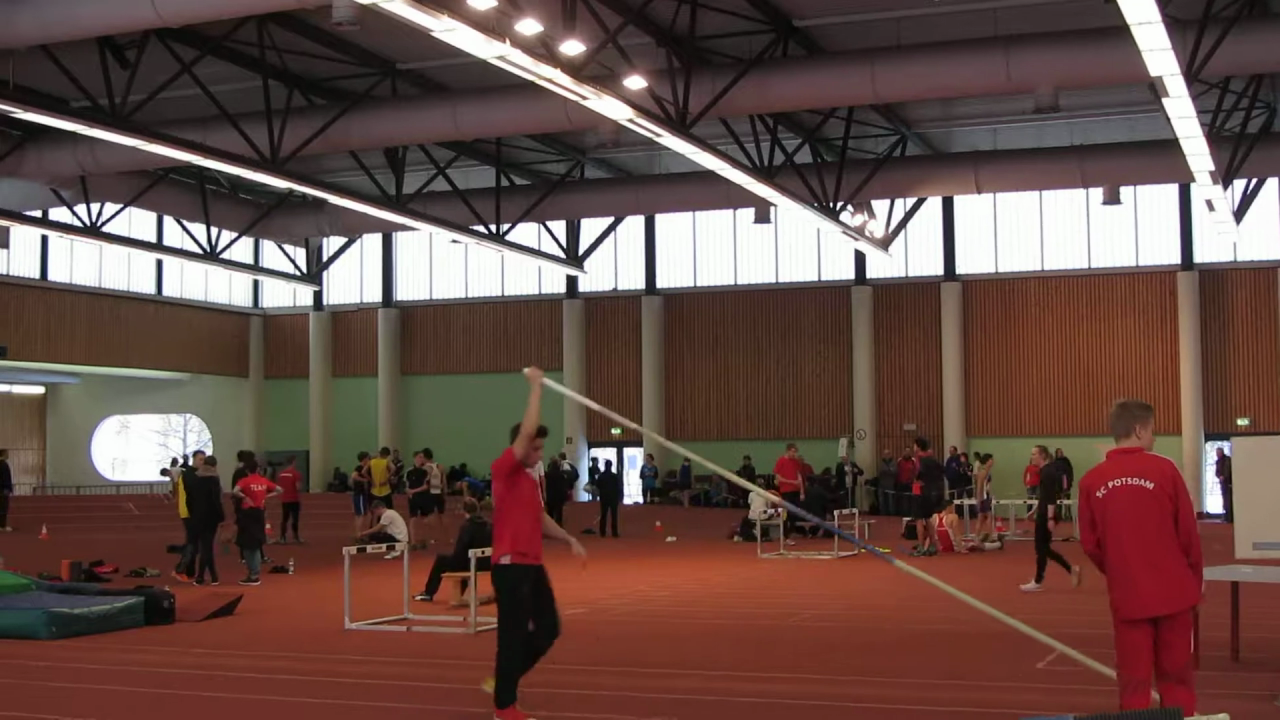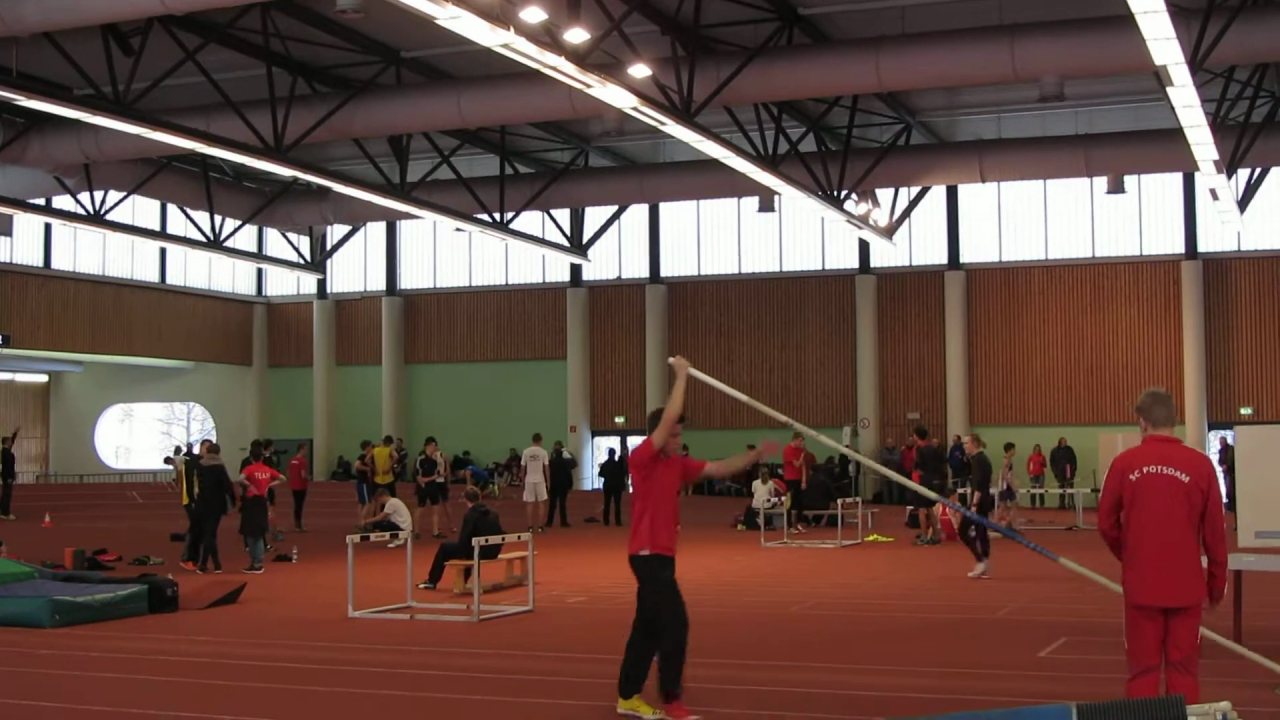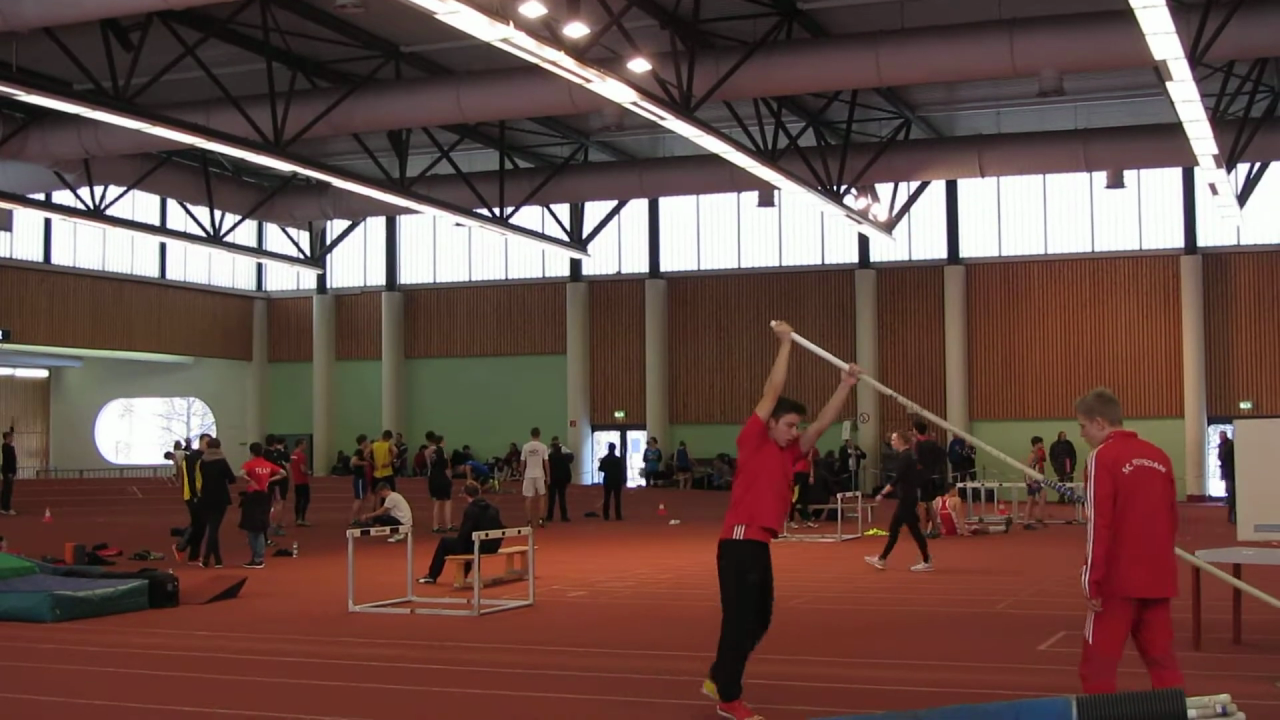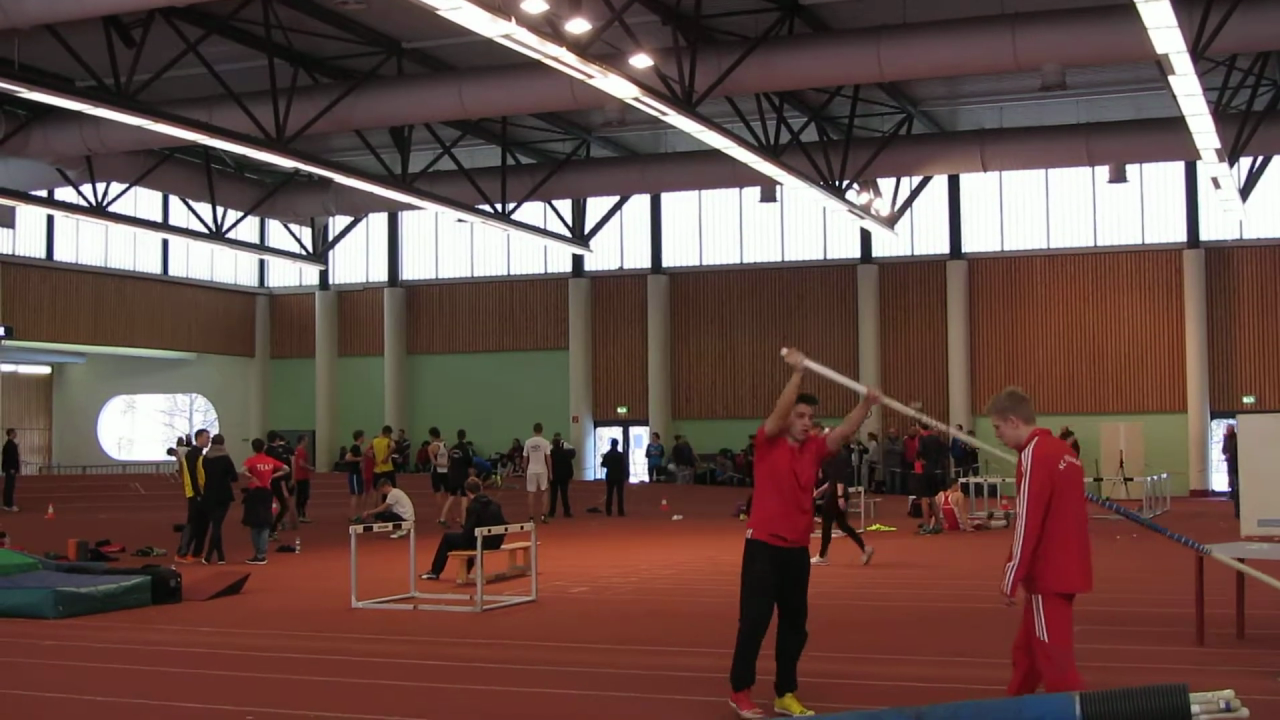
dt=0.7s
person 1, frame 1
left shoulder: (528, 480)
right shoulder: (504, 470)
left elbow: (541, 520)
right elbow: (526, 431)
left wrist: (569, 539)
right wrist: (536, 387)
left hip: (532, 565)
right hip: (509, 566)
left knee: (548, 630)
right knee: (513, 636)
left ankle: (501, 680)
person 1, frame 2
left shoulder: (676, 464)
right shoulder: (642, 457)
left elbow: (719, 469)
right elbow: (669, 418)
left wrist: (756, 455)
right wrist: (681, 376)
left hip: (661, 555)
right hip: (647, 555)
left knee: (650, 626)
right knee: (675, 623)
person 1, frame 3
left shoulder: (788, 453)
right shoulder: (752, 441)
left elbow: (822, 423)
right elbow: (770, 393)
left wrist: (846, 386)
right wrist: (785, 343)
left hip: (757, 544)
right hip: (740, 541)
left knee: (757, 621)
right knee: (739, 620)
left ankle: (718, 679)
person 1, frame 4
left shoulder: (815, 447)
right shoulder: (767, 441)
left elbow: (843, 434)
right elbow: (777, 417)
left wrist: (866, 404)
right wrist: (796, 372)
left hip: (797, 547)
right hip: (762, 544)
left knee: (795, 623)
right knee: (754, 618)
right ankle: (740, 690)
person 2, frame 1
left shoulder: (1091, 481)
right shoulder: (1164, 468)
left elbow: (1090, 545)
right elbow: (1188, 532)
right wrist: (1195, 580)
left hip: (1127, 597)
right hip: (1173, 593)
left knee: (1134, 682)
right knee: (1176, 678)
person 2, frame 2
left shoulder: (1124, 463)
right shoulder: (1200, 463)
left elbow: (1106, 524)
right elbow: (1214, 531)
right wrist: (1217, 583)
left hip: (1141, 584)
right hip: (1186, 584)
left knee: (1142, 669)
right knee: (1183, 668)
person 2, frame 3
left shoulder: (1103, 456)
right shoulder: (1159, 456)
left elbow: (1099, 525)
right elbow: (1172, 520)
left wrist: (1092, 581)
left hip: (1118, 579)
right hip: (1158, 577)
left knee: (1097, 663)
right knee: (1162, 661)
person 2, frame 4
left shoulder: (1034, 454)
right shoulder: (1062, 450)
left elbow: (1028, 522)
left wrist: (1011, 578)
left hip: (1048, 572)
right hip: (1066, 567)
left knee: (1053, 657)
right knee: (1026, 649)
